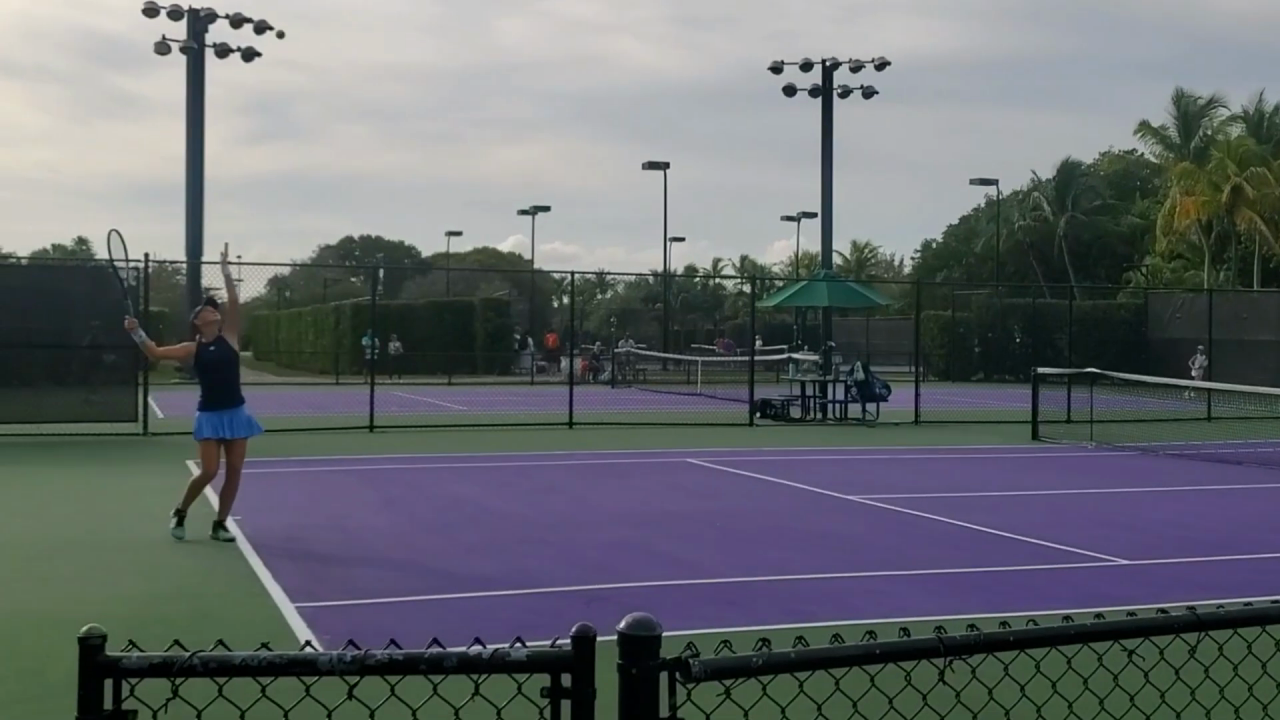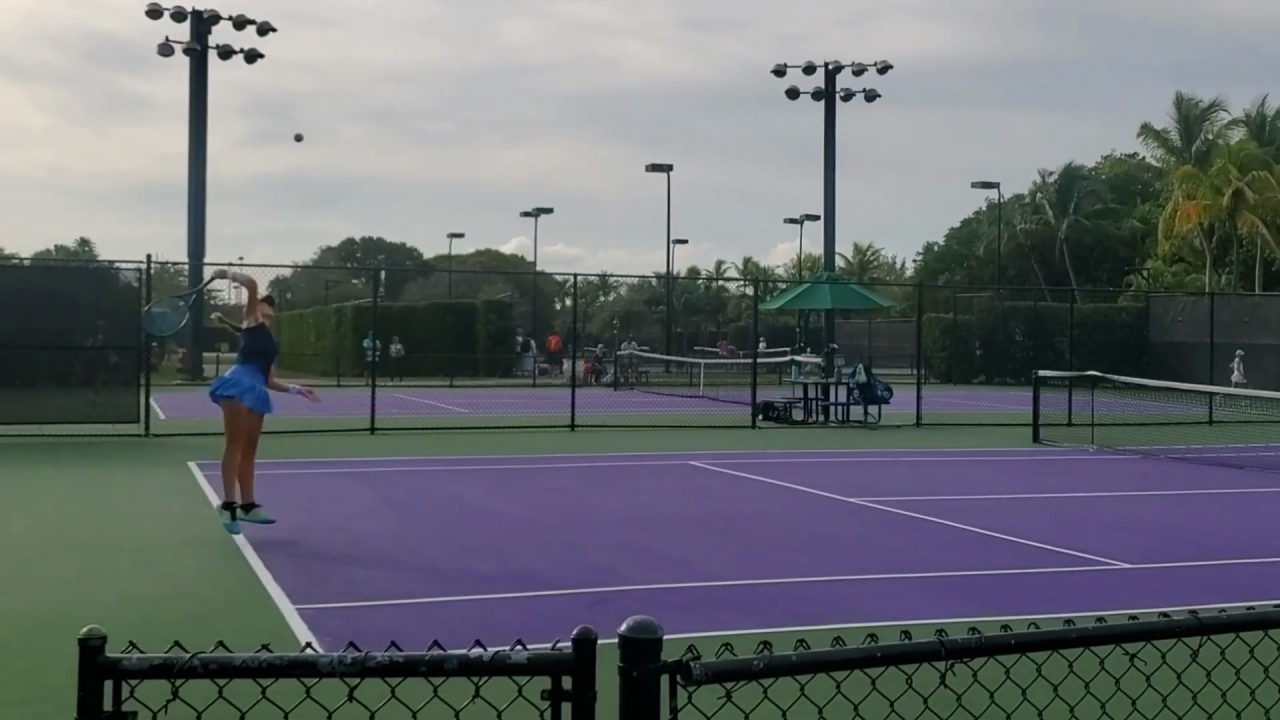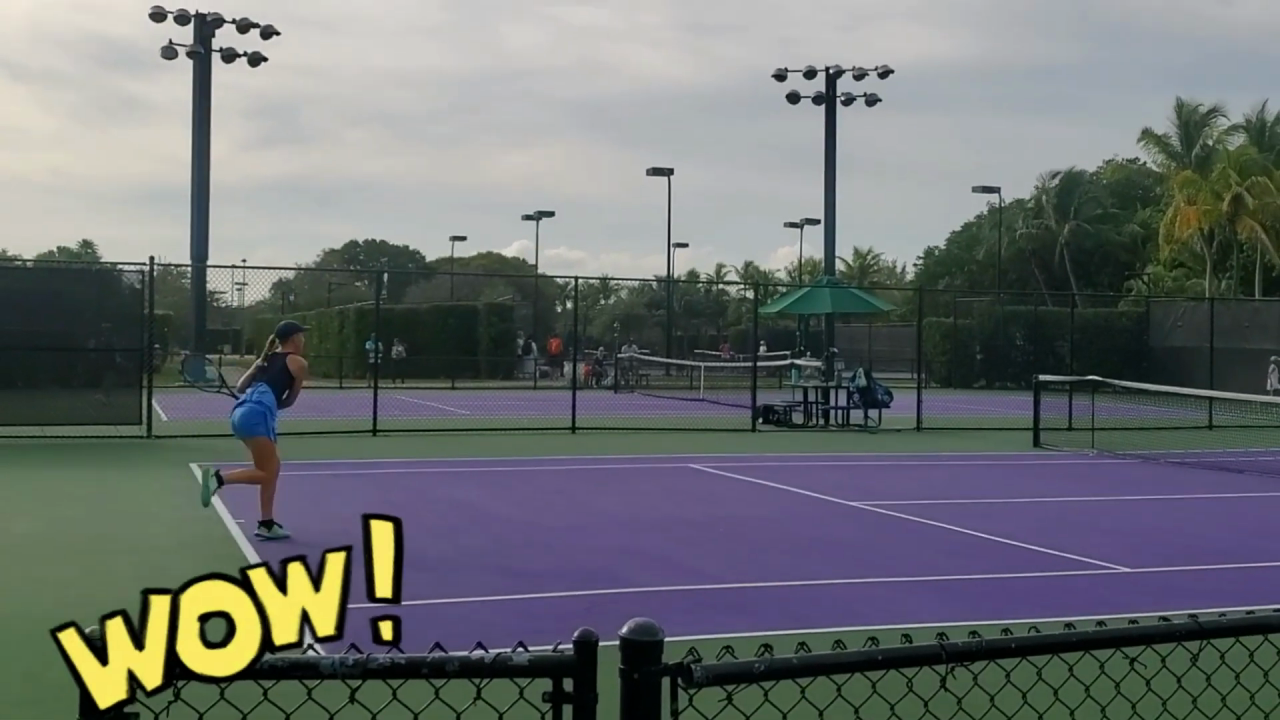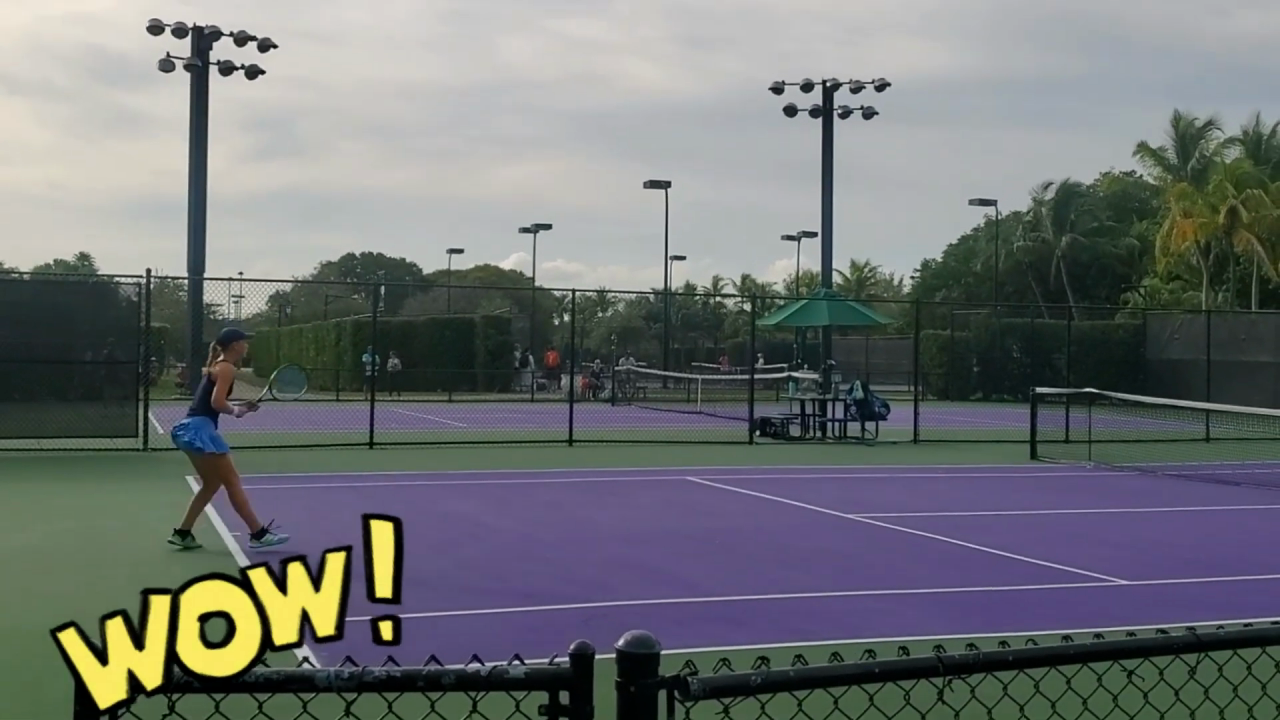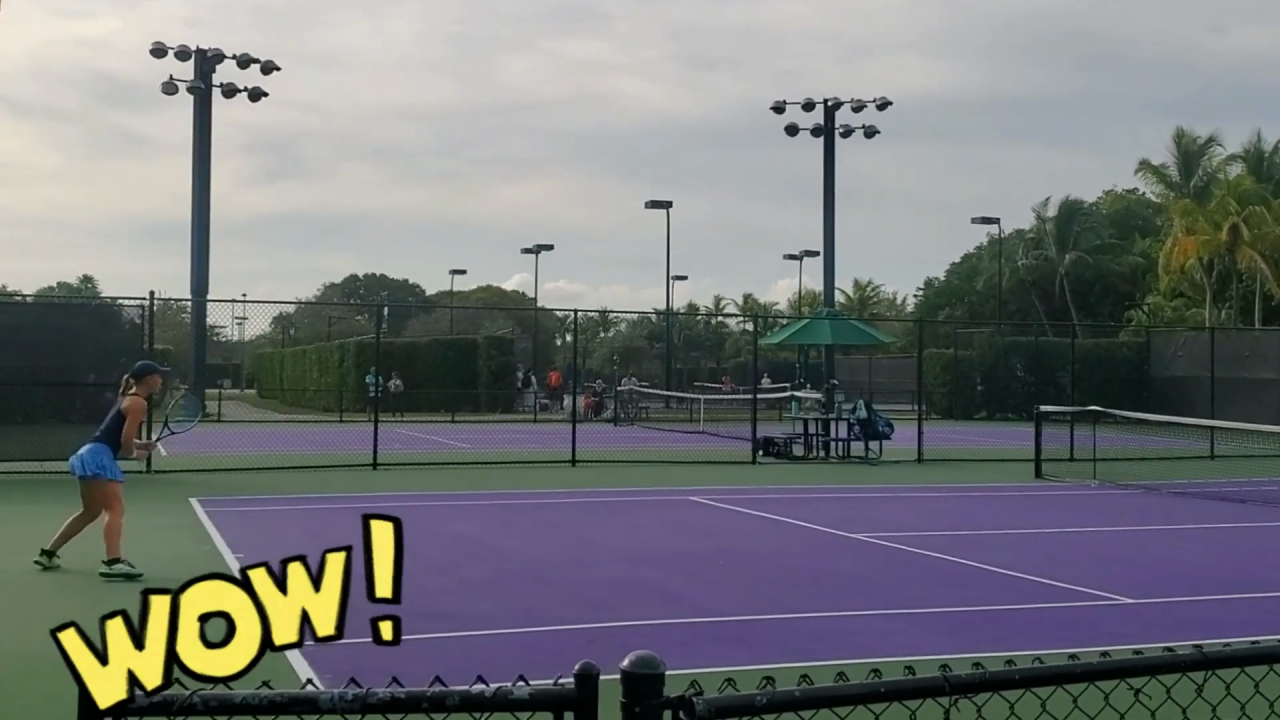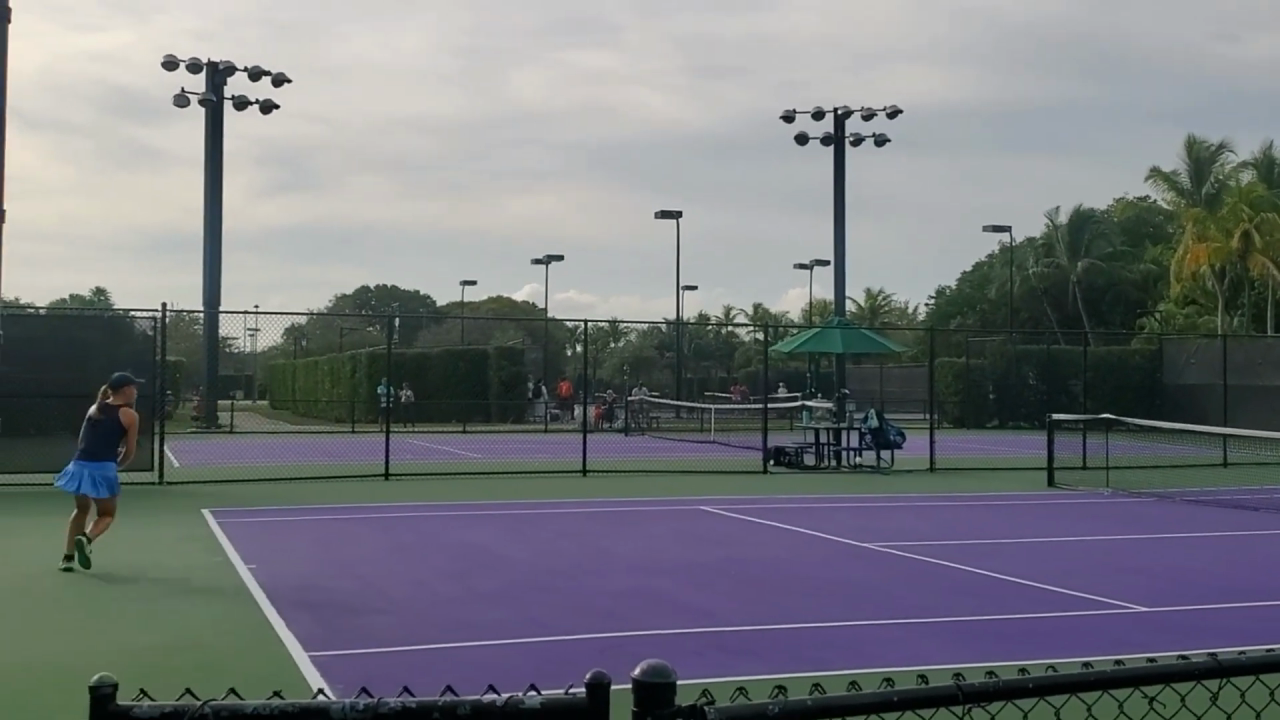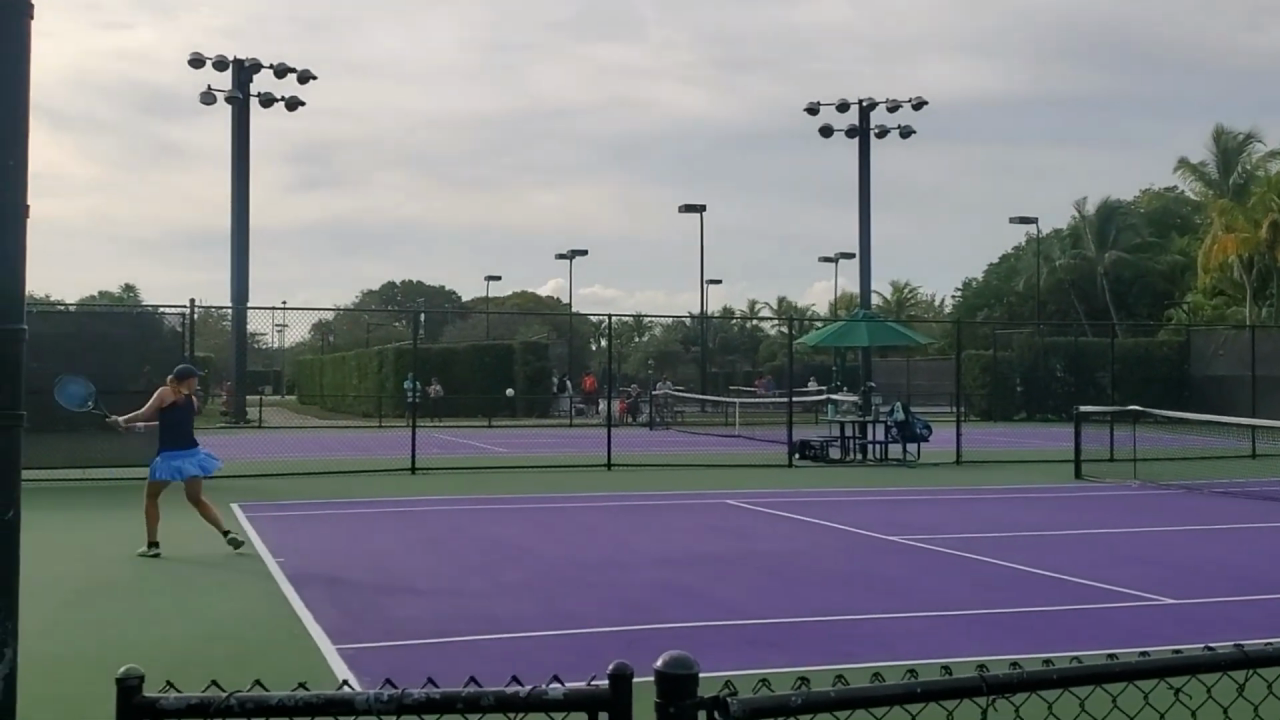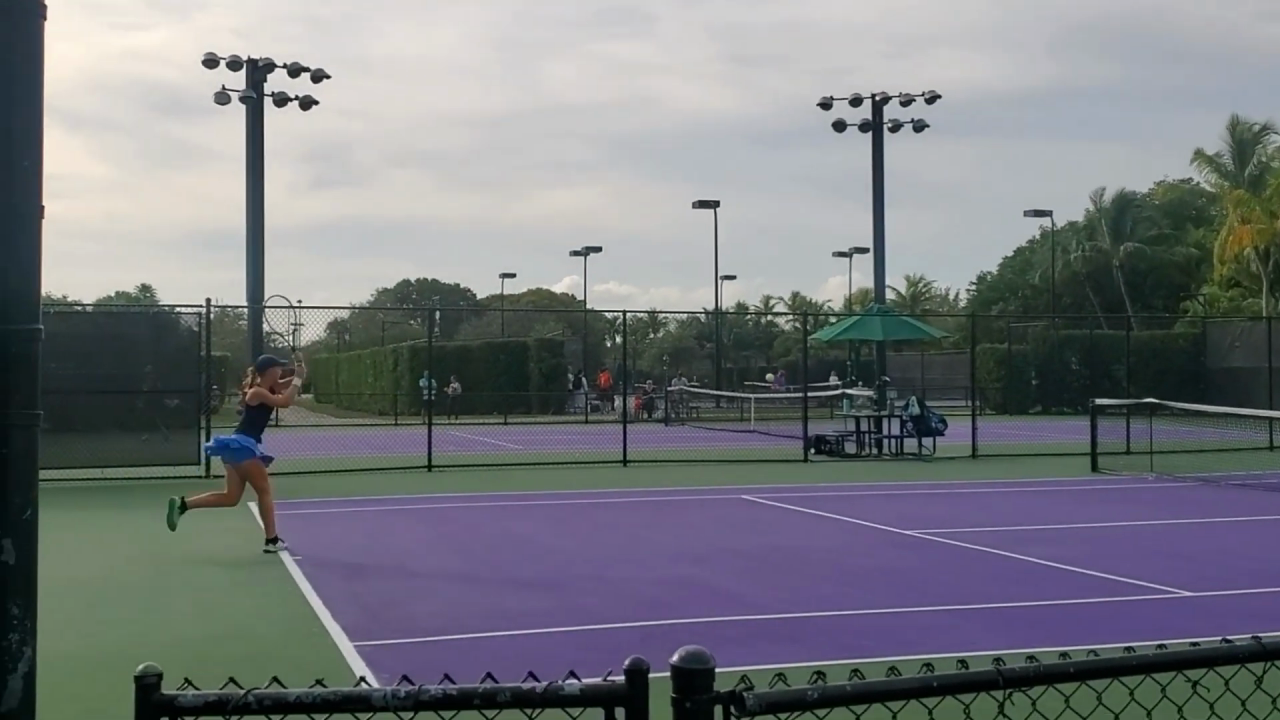
dt=0.5s
person 1, frame 1
left shoulder: (230, 337)
right shoulder: (193, 349)
left elbow: (233, 301)
right elbow: (156, 352)
left wrist: (225, 269)
right wrist: (136, 332)
left hip: (235, 414)
right hip: (210, 416)
left knee: (234, 472)
right knee: (208, 472)
left ankle: (220, 524)
right ankle: (180, 513)
person 1, frame 2
left shoulder: (269, 340)
right shoulder: (254, 323)
left elbow: (269, 380)
right elbow: (251, 285)
left wrist: (294, 388)
right wrist: (230, 275)
left hip: (255, 389)
right hip: (239, 385)
left knee: (249, 449)
right knee: (235, 445)
left ankle: (248, 505)
right ankle: (228, 505)
person 1, frame 3
left shoulder: (265, 359)
right shoulder: (299, 363)
left elbow: (240, 387)
right elbow: (290, 399)
left hip: (243, 413)
right hip: (256, 416)
left knee: (271, 471)
right knee: (266, 473)
left ankle: (266, 524)
right ankle: (218, 477)
person 1, frame 4
left shoulder: (214, 367)
right shoulder: (225, 369)
right elbow: (216, 403)
left wrist: (239, 407)
right wrist: (236, 411)
left hip: (193, 428)
right hip: (201, 430)
left knee: (211, 484)
right knee: (232, 483)
left ankle: (182, 532)
right ankle: (259, 534)
person 1, frame 5
left shoulder: (126, 398)
right shoulder: (138, 403)
right elbow: (126, 441)
left wrist: (140, 446)
right wrist: (135, 454)
left hip: (91, 455)
right hip: (98, 458)
left knee: (90, 511)
right knee: (115, 510)
left ankle: (48, 554)
right ankle: (113, 562)
person 1, frame 6
left shoulder: (94, 409)
right shoulder: (130, 415)
left elbow: (81, 441)
right elbow: (129, 452)
right wrist: (118, 464)
left hip: (79, 467)
right hip: (103, 470)
left knee: (81, 511)
right knee: (106, 515)
left ankle: (68, 558)
right ankle: (86, 538)
person 1, frame 7
left shoulder: (164, 393)
right shoulder: (193, 401)
left elbow: (143, 414)
left wrist: (122, 420)
right wrist: (137, 426)
left hip: (169, 459)
right hip: (192, 456)
left knee: (151, 498)
right knee: (197, 499)
left ankle: (152, 545)
right ankle: (228, 534)
person 1, frame 8
left shoulder: (273, 386)
right shoulder: (257, 392)
left elbow: (290, 381)
right elbow: (285, 402)
left wrist: (298, 370)
right wrist: (298, 380)
left hip: (240, 445)
right hip: (241, 445)
left knee: (231, 497)
right knee: (264, 490)
left ankle: (182, 503)
right ankle: (272, 540)
